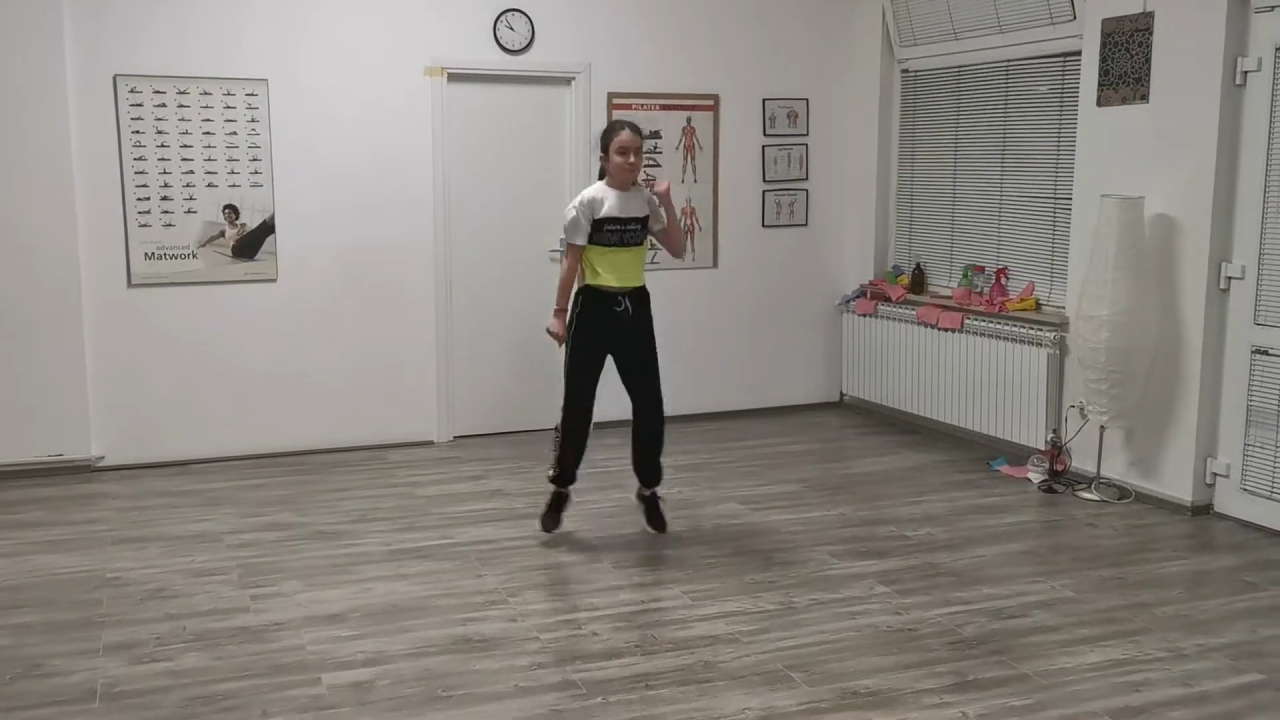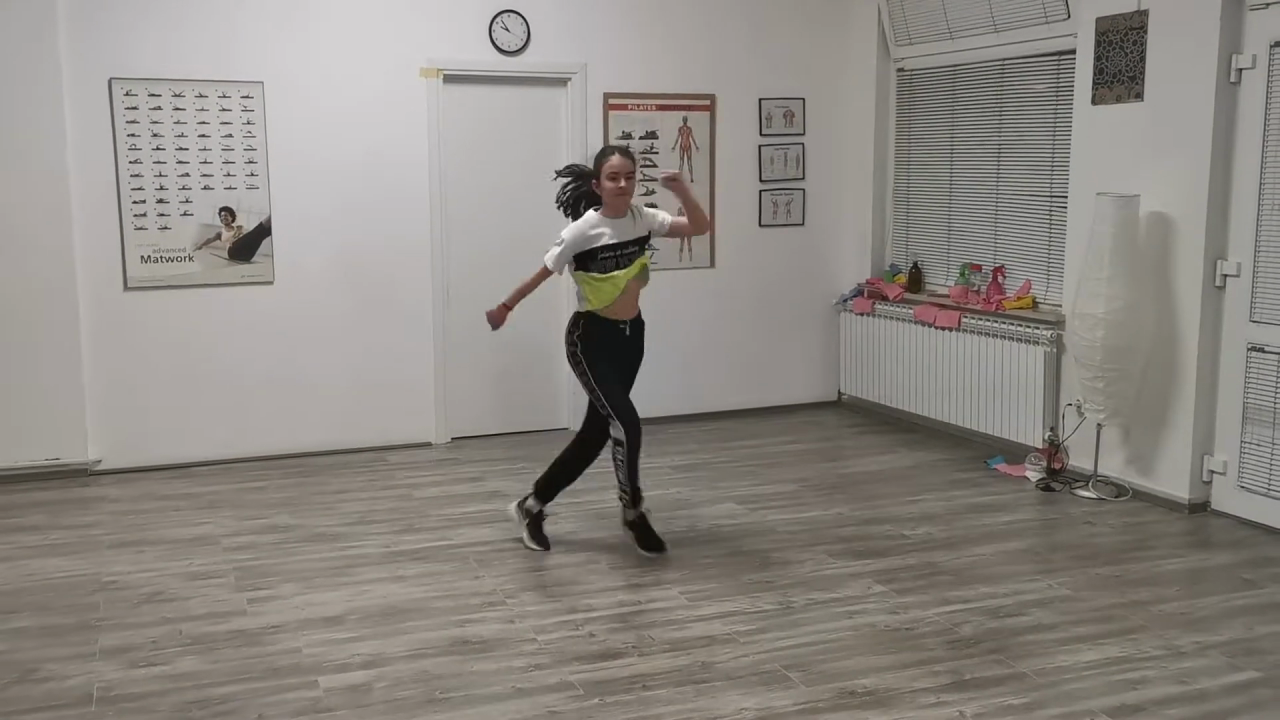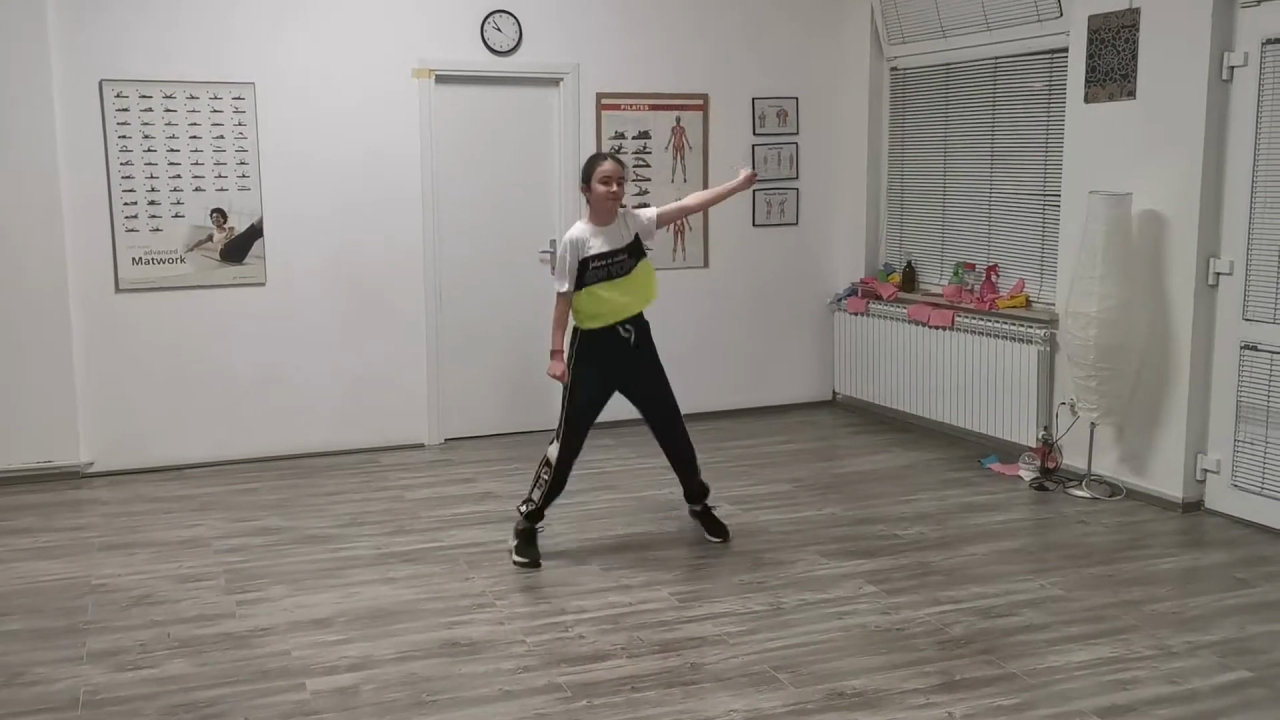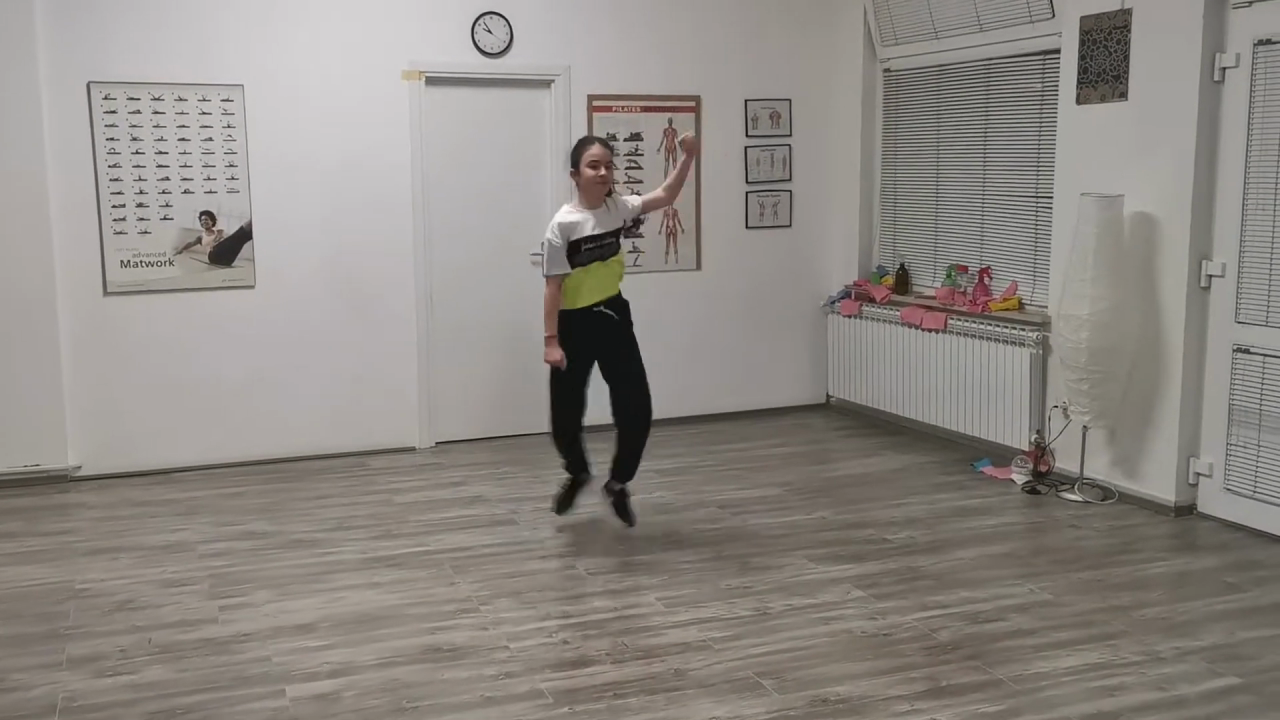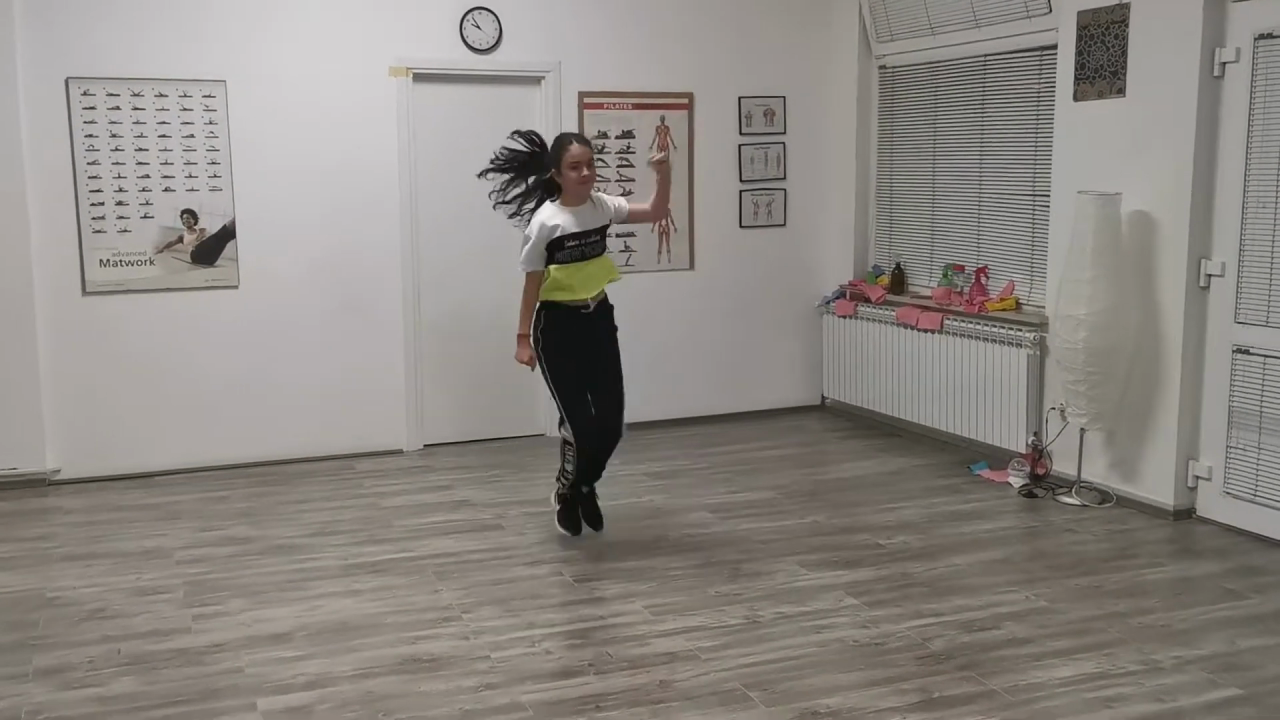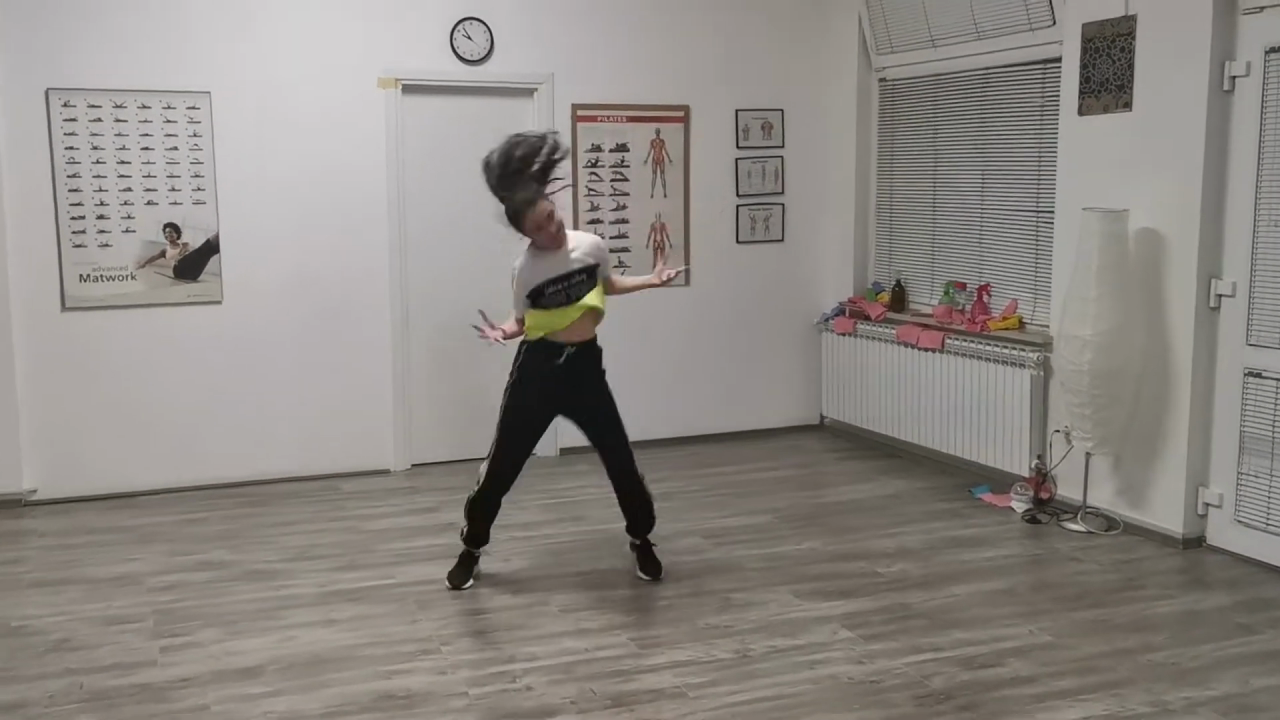
dt=0.5s
person 1, frame 1
left shoulder: (649, 199)
right shoulder: (588, 202)
left elbow: (677, 251)
right elbow: (571, 260)
left wrist: (669, 210)
right wrist: (559, 314)
left hip: (634, 306)
right hip: (592, 309)
left knee: (649, 405)
right knee: (577, 408)
left ankle: (648, 489)
right ankle: (560, 489)
person 1, frame 2
left shoulder: (643, 217)
right shoulder: (582, 229)
left elbow: (700, 227)
right elbow: (544, 273)
left wrist: (681, 190)
right wrist: (505, 307)
left hip: (630, 335)
right hip: (588, 339)
left knee: (595, 433)
right knee: (625, 422)
left ankle: (532, 506)
right ankle: (633, 513)
person 1, frame 3
left shoulder: (633, 222)
right shoulder: (574, 242)
left elbow: (685, 207)
right elbow: (561, 305)
left wrist: (733, 187)
right wrist: (556, 355)
left hip: (634, 340)
right hip: (592, 348)
left knee: (673, 433)
right knee: (568, 443)
left ankle: (699, 505)
right ankle: (526, 526)
person 1, frame 4
left shoulder: (618, 207)
right shoulder: (562, 225)
left elbow: (666, 196)
right elbow: (553, 286)
left wrist: (687, 158)
right wrist: (551, 340)
left hip: (614, 316)
right hip: (574, 324)
left knee: (636, 411)
right knee: (565, 417)
left ankle: (618, 484)
right ankle: (577, 473)
person 1, frame 5
left shoulder: (602, 205)
right shoulder: (544, 221)
left elbow: (657, 210)
right elbow: (529, 282)
left wrist: (663, 175)
right wrist: (523, 338)
left hip: (598, 318)
right hip: (555, 324)
left knee: (611, 418)
right knee: (578, 418)
left ankle: (583, 486)
right ankle: (567, 492)
person 1, frame 6
left shoulder: (591, 245)
right shoulder: (526, 268)
right elbow: (524, 316)
left wrist: (651, 280)
right wrist: (507, 330)
left hip: (584, 362)
right hip: (539, 366)
left knee: (621, 460)
right knee: (503, 465)
left ankle: (641, 539)
right ankle: (471, 546)
